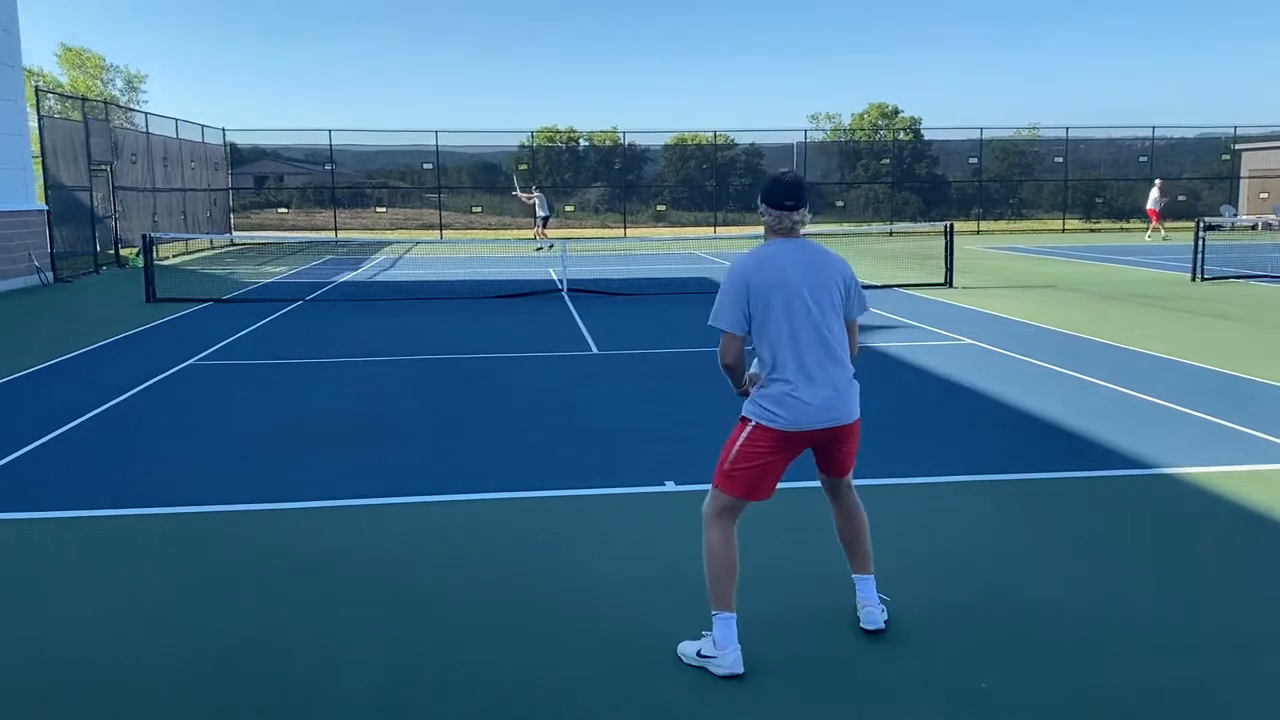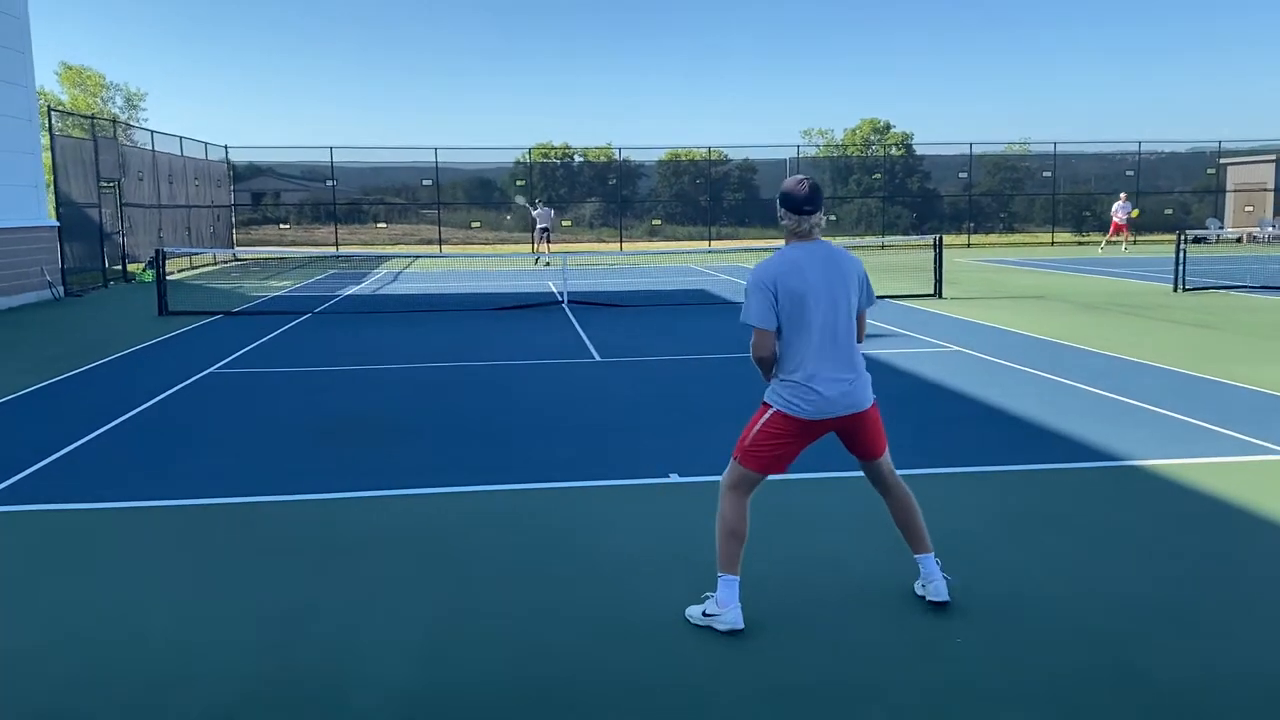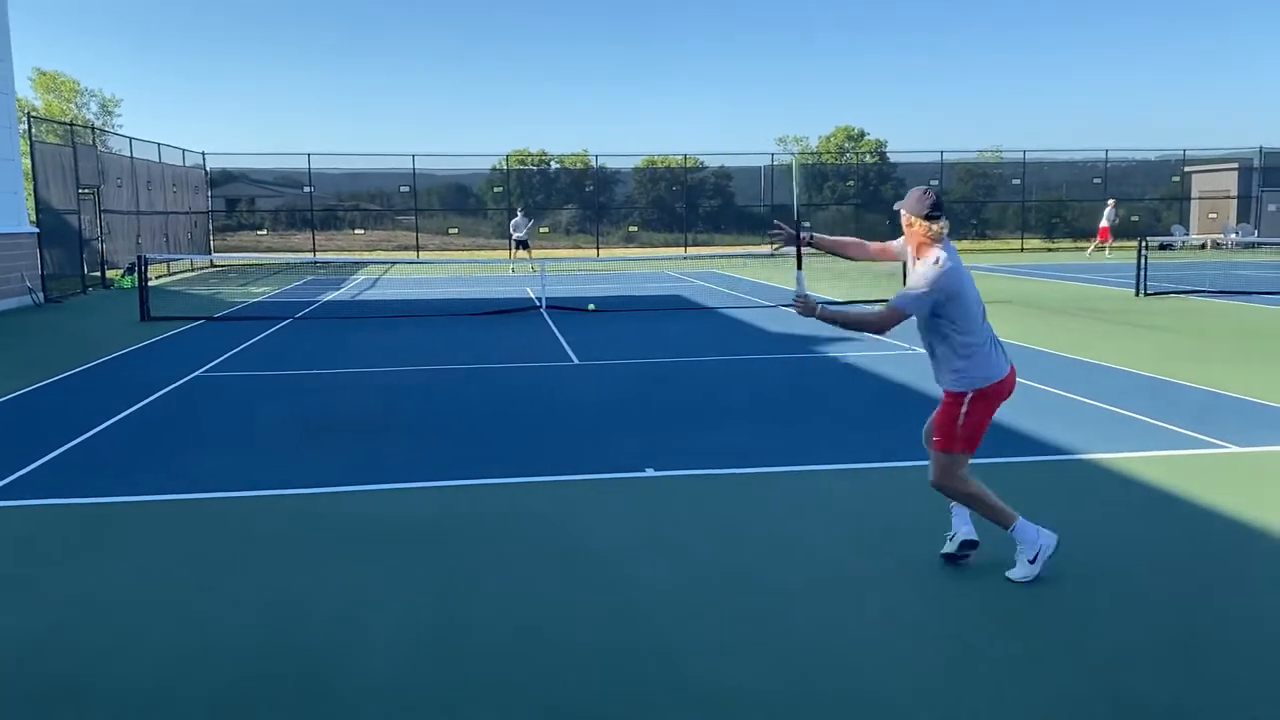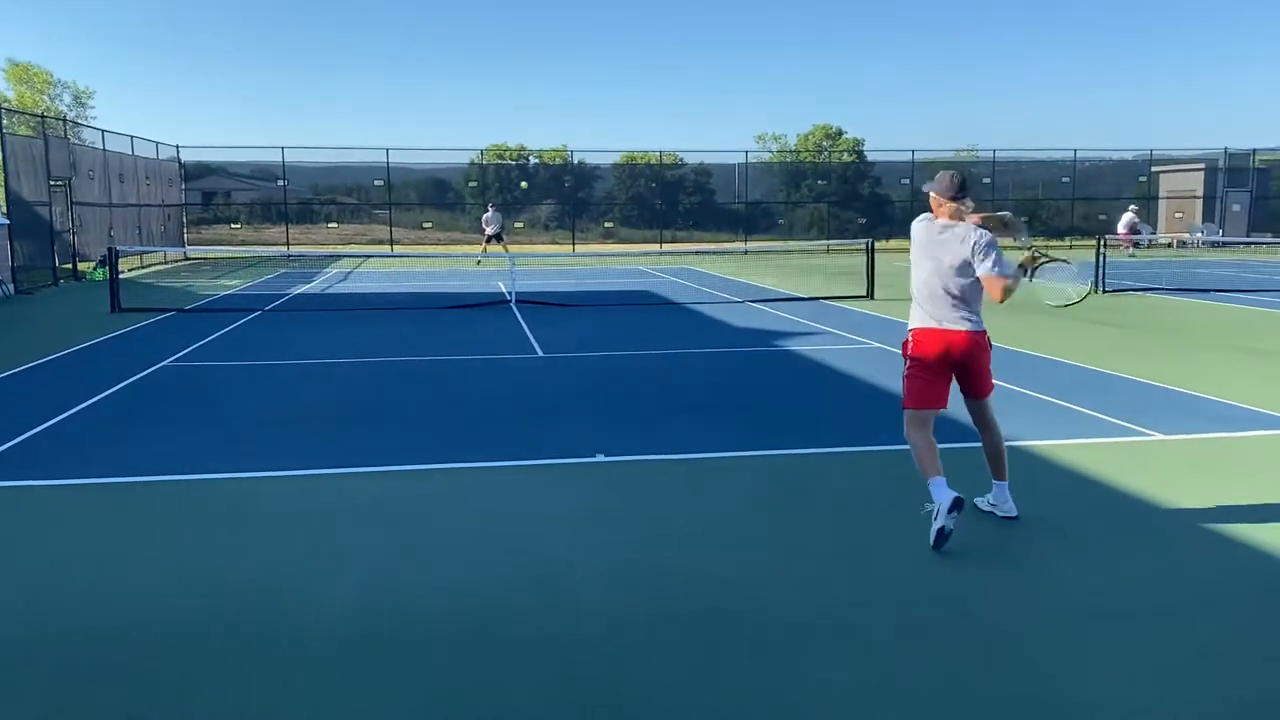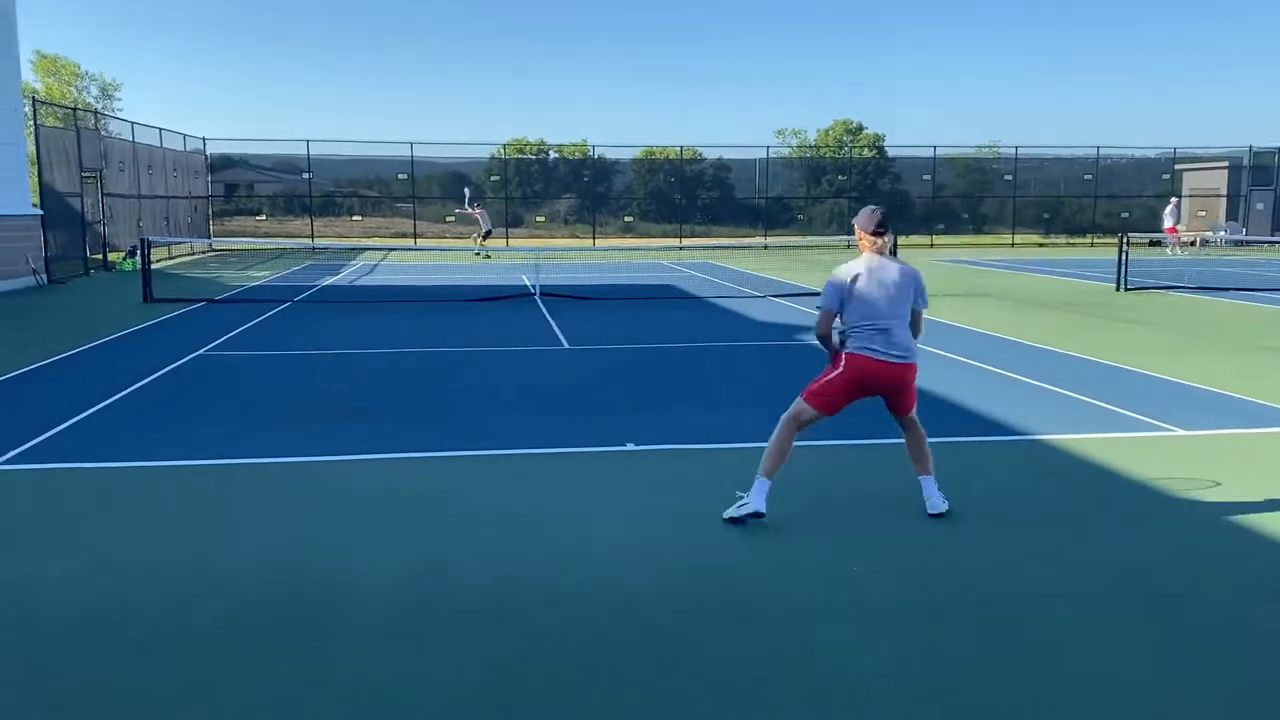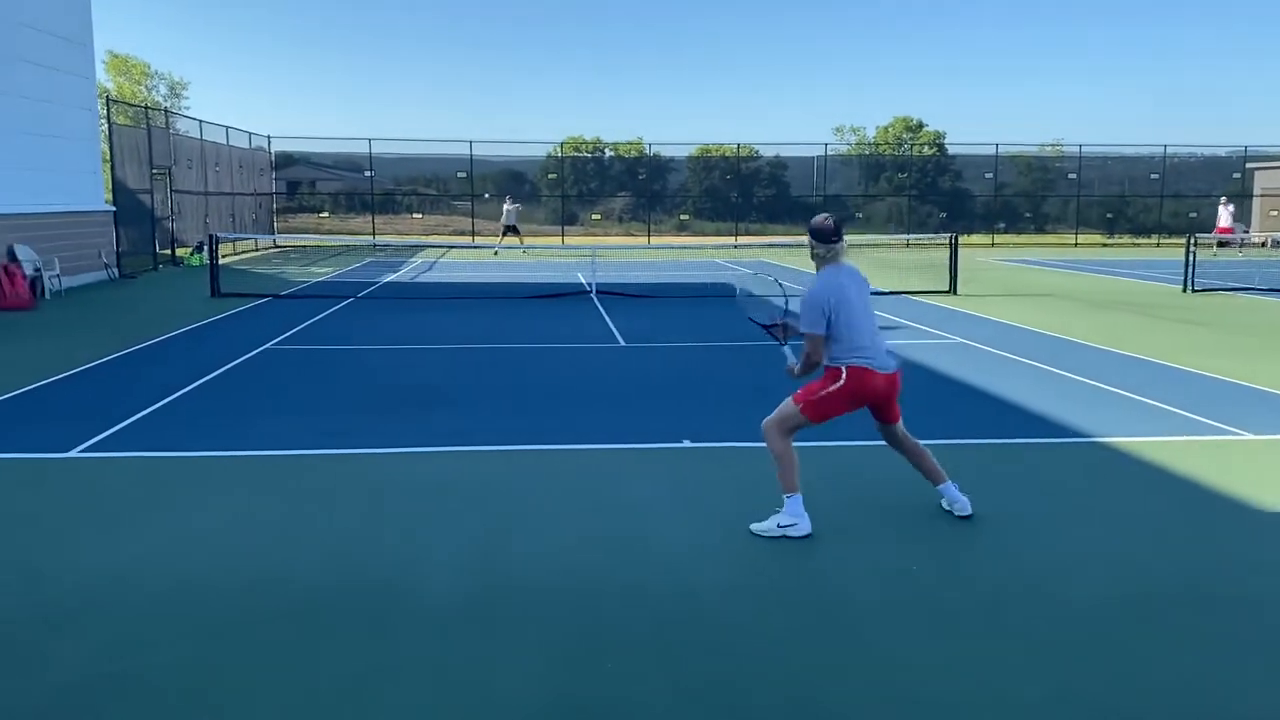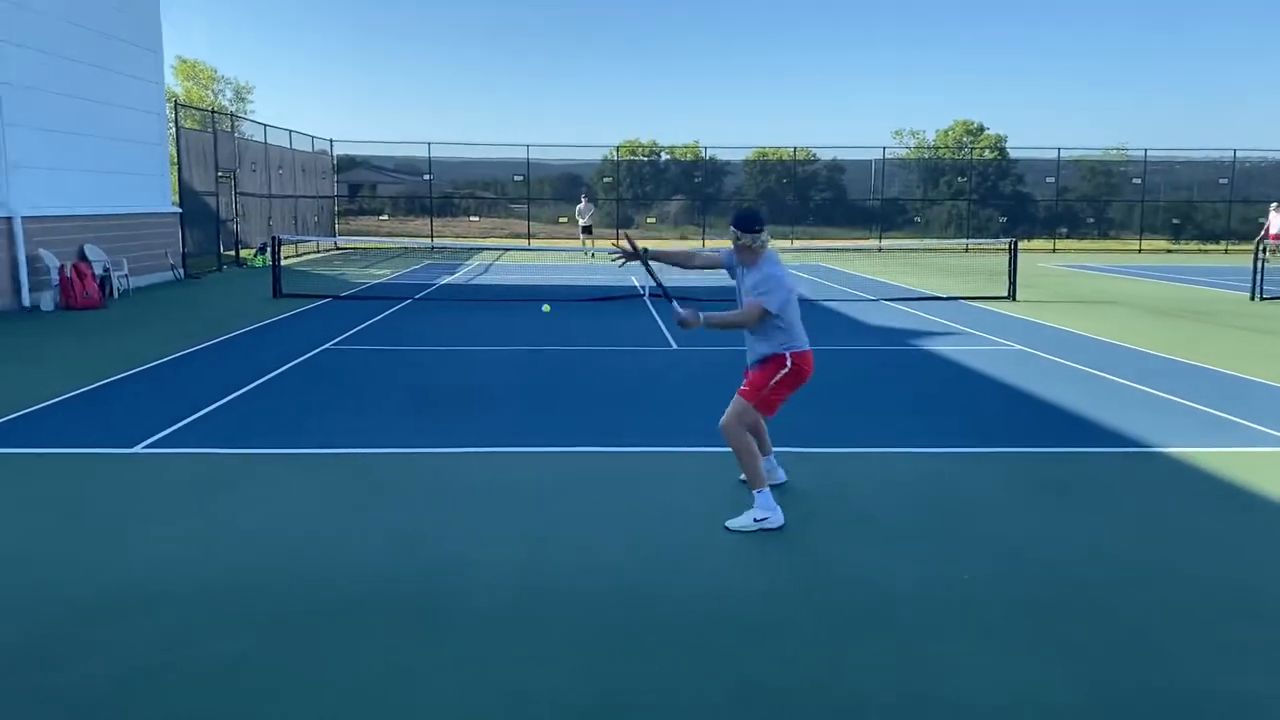
dt=0.7s
person 1, frame 1
left shoulder: (743, 270)
right shoulder: (838, 266)
left elbow: (730, 357)
right elbow: (852, 347)
left wrist: (743, 384)
left hip: (777, 413)
right hip: (842, 406)
left knee: (717, 515)
right knee: (841, 491)
left ankle: (723, 645)
right ankle: (869, 600)
person 1, frame 2
left shoulder: (766, 273)
right shoulder: (851, 264)
left elbow: (762, 351)
left wrist: (774, 377)
left hip: (795, 403)
right hip: (856, 398)
left knee: (733, 488)
right knee: (888, 480)
left ankle: (726, 603)
right ankle: (932, 578)
person 1, frame 3
left shoulder: (937, 271)
right shoulder: (924, 249)
left elbow: (882, 321)
right elbow: (868, 249)
left wrist: (819, 312)
right wrist: (806, 238)
left hip: (977, 382)
right hip: (983, 375)
left knee: (943, 475)
right knee: (935, 439)
left ankle: (1032, 538)
right ankle: (963, 528)
person 1, frame 4
left shoulder: (921, 227)
right shoulder: (980, 238)
right elbow: (999, 295)
left wrist: (991, 220)
right wrist: (1020, 269)
left hip: (926, 340)
right hip: (970, 339)
left knee: (917, 429)
right knee: (983, 418)
left ankle: (942, 496)
right ankle: (1001, 497)
person 1, frame 5
left shoulder: (844, 273)
right shoulder: (912, 275)
left elbow: (822, 329)
left wrist: (838, 351)
left hip: (856, 365)
right hip: (902, 367)
left knee: (790, 423)
right knee: (909, 424)
left ankle: (756, 498)
right ankle: (933, 495)
person 1, frame 6
left shoulder: (817, 291)
right shoulder: (855, 277)
left elbow: (814, 356)
left wrist: (799, 370)
right wrist: (799, 328)
left hip: (852, 376)
right hip: (886, 372)
left knee: (774, 428)
right knee: (897, 437)
left ankle: (794, 515)
right ankle: (955, 497)
person 1, frame 7
left shoulder: (770, 276)
right shoulder: (742, 258)
left elbow: (749, 317)
right elbow: (696, 260)
left wrist: (701, 319)
right wrist: (643, 253)
left hip: (789, 360)
right hip: (775, 357)
left knee: (731, 426)
right knee: (744, 409)
left ankle: (765, 508)
right ankle: (770, 469)
